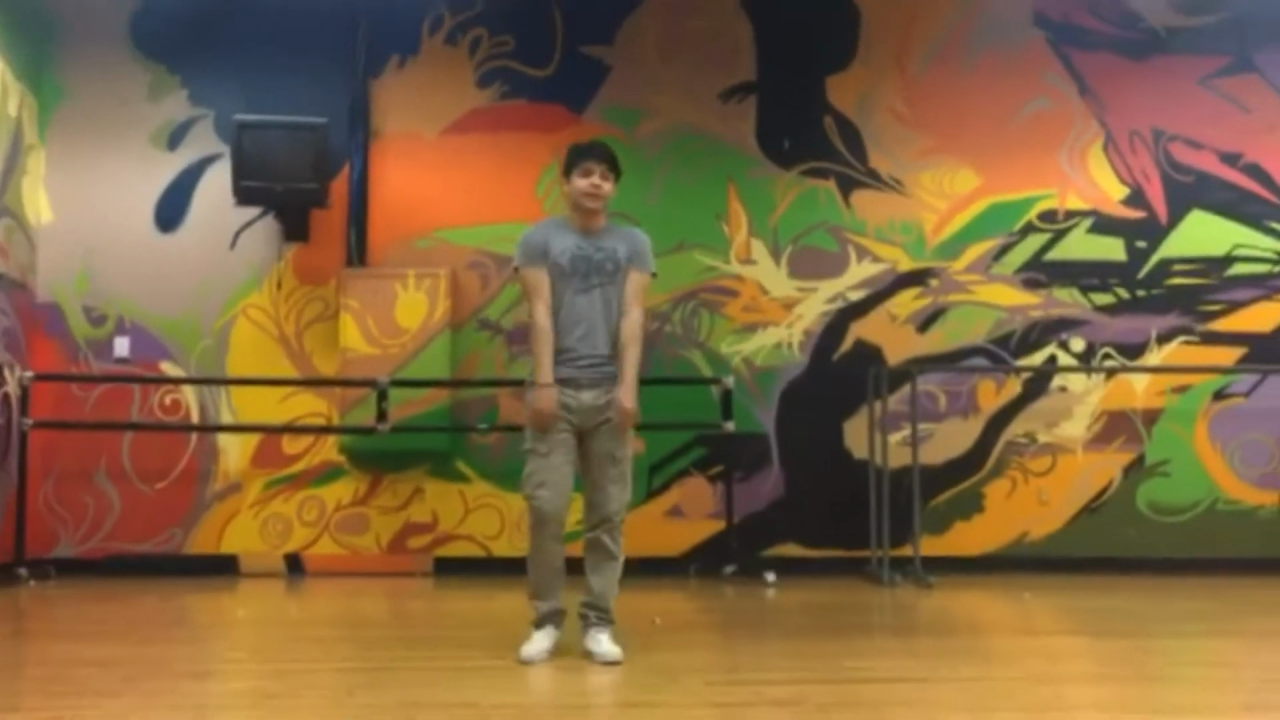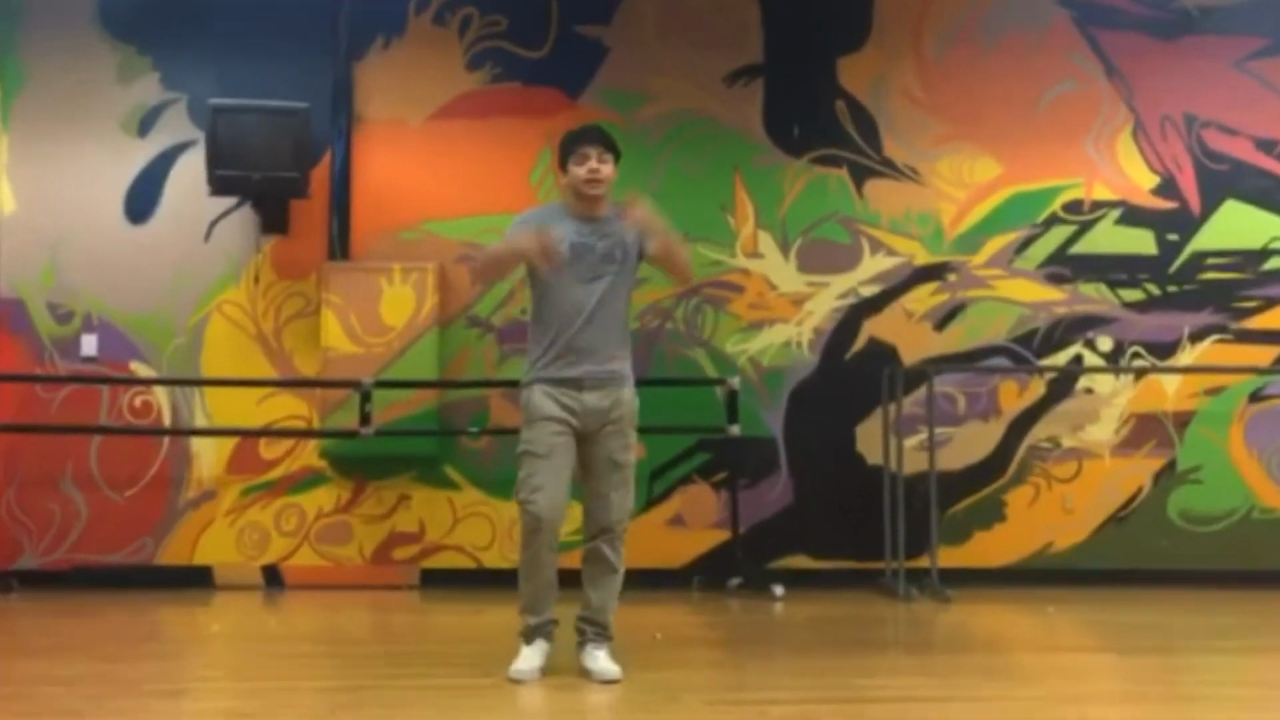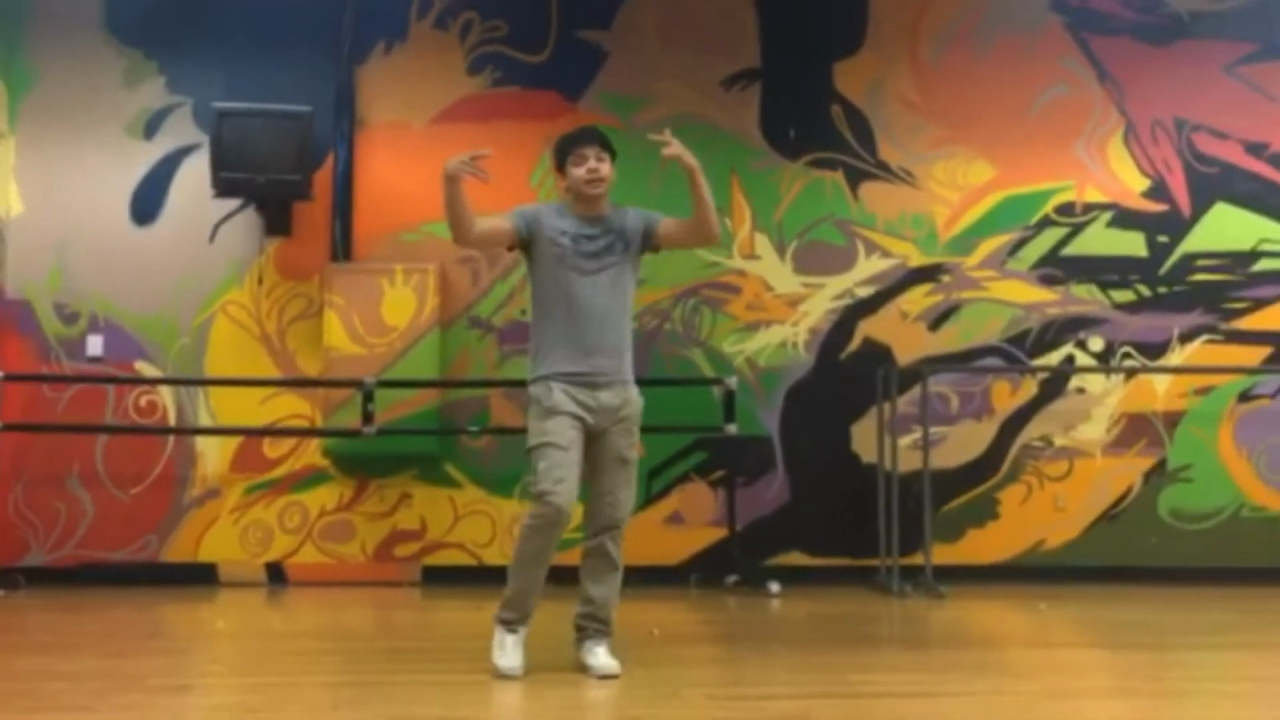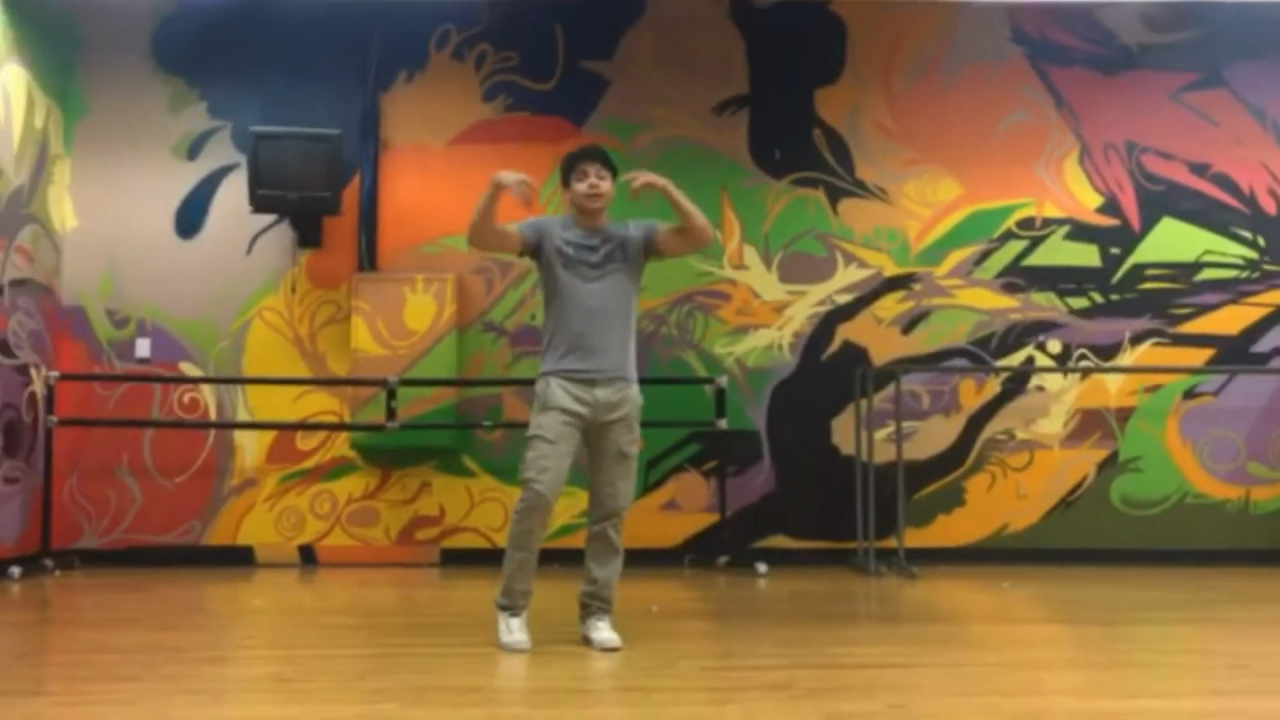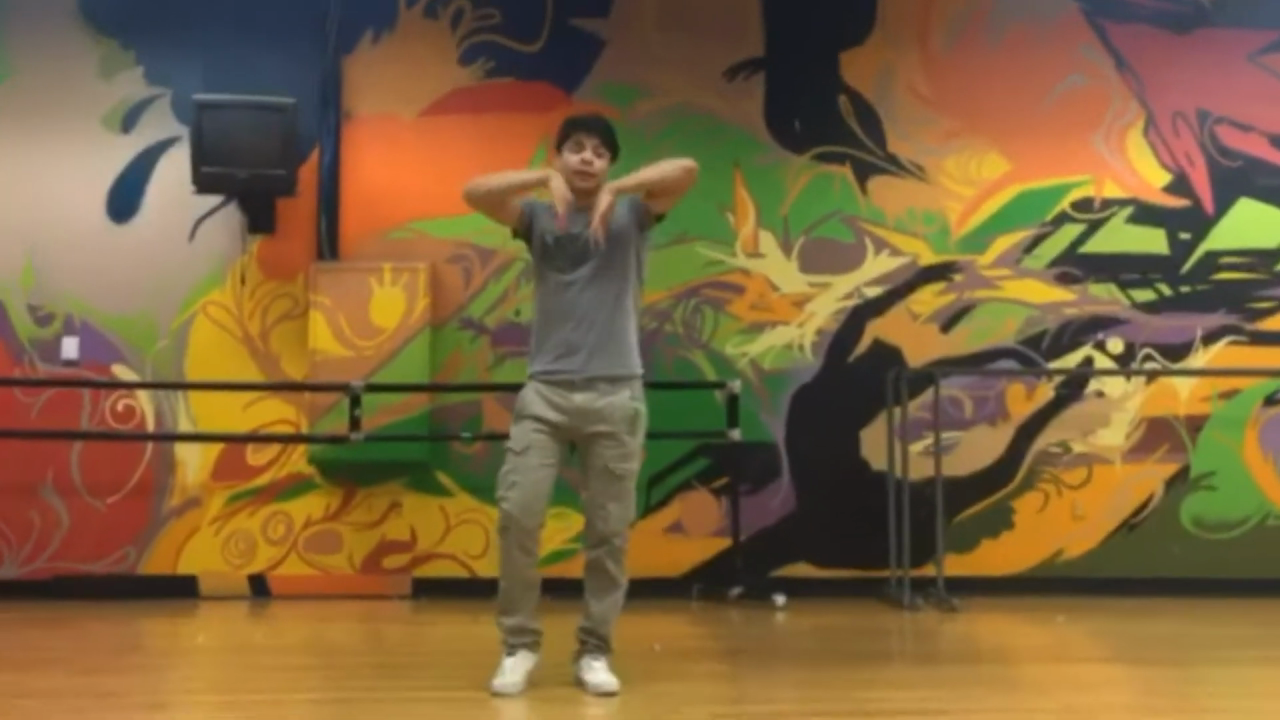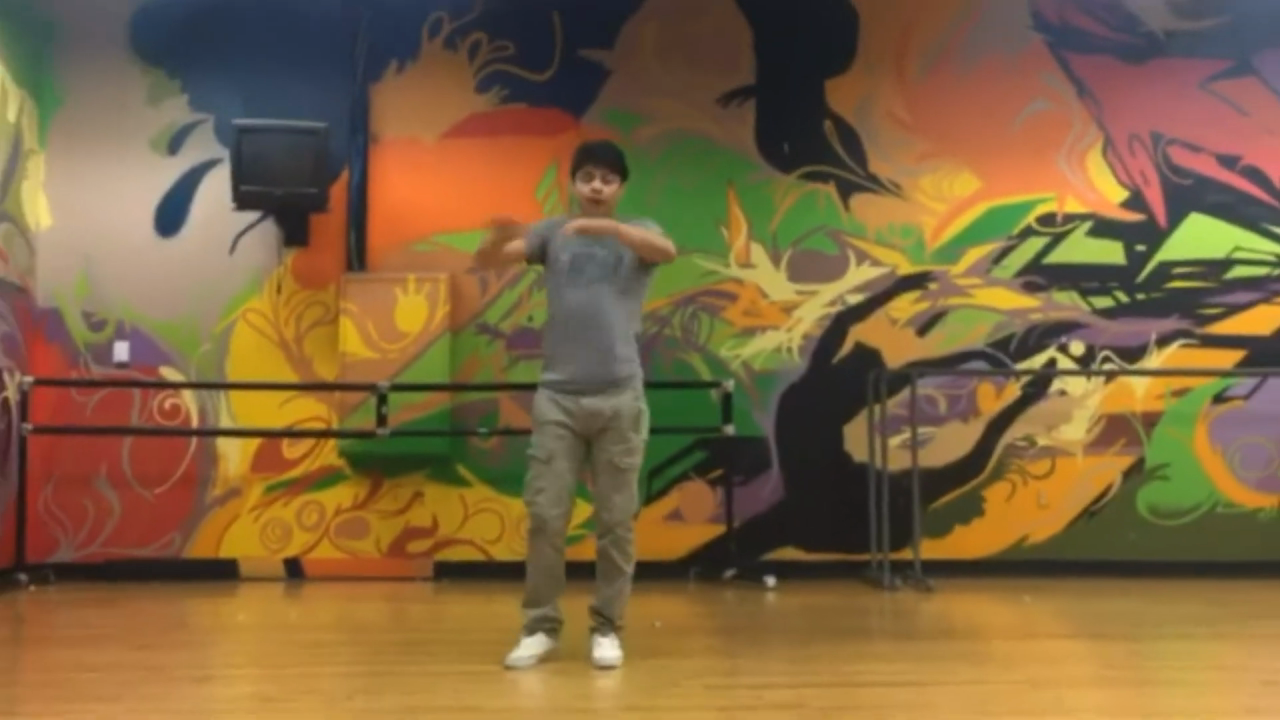
dt=0.2s
person 1, frame 1
left shoulder: (633, 242)
right shoulder: (539, 239)
left elbow: (634, 315)
right elbow: (539, 313)
left wrist: (628, 386)
right wrist: (542, 385)
left hip: (610, 393)
right hip: (556, 391)
left knee: (608, 513)
right knee: (546, 508)
left ankle: (598, 624)
right ankle: (547, 619)
person 1, frame 2
left shoulder: (633, 229)
right shoulder: (538, 222)
left elbow: (685, 272)
right elbow: (483, 269)
left wrist: (657, 227)
right wrist: (518, 247)
left hip: (614, 392)
right hip: (549, 391)
left knee: (609, 520)
right knee: (541, 511)
left ankle: (595, 638)
right ankle: (536, 633)
person 1, frame 3
left shoulder: (633, 224)
right shoulder: (539, 221)
left elbow: (705, 234)
right elbow: (467, 236)
left wrist: (692, 170)
right wrist: (452, 185)
left hip: (619, 392)
right hip: (557, 388)
left knee: (610, 518)
right knee: (553, 503)
left ankle: (594, 635)
right ankle: (511, 621)
person 1, frame 4
left shoulder: (635, 235)
right shoulder: (546, 232)
left elbow: (702, 238)
right elbow: (481, 239)
left wrist: (665, 187)
right wrist: (495, 189)
left hip: (620, 390)
right hip: (561, 385)
left knee: (611, 508)
right knee: (539, 493)
left ankle: (597, 613)
right ankle: (511, 606)
person 1, frame 5
left shoulder: (630, 211)
right shoulder: (538, 215)
left elbow: (686, 170)
right elbow: (475, 193)
left wrist: (617, 191)
right wrist: (545, 180)
left hip: (616, 394)
right hip: (544, 392)
left knee: (608, 530)
right knee: (517, 514)
left ankle: (594, 650)
right ankle: (520, 642)
person 1, frame 6
left shoulder: (635, 232)
right shoulder: (552, 234)
left elbow: (666, 250)
right elbow: (488, 260)
left wrist: (605, 225)
right wrist: (502, 236)
left hip: (620, 397)
right hip: (557, 397)
left knee: (616, 520)
right knee: (545, 516)
left ankle: (606, 629)
right ankle: (540, 628)
